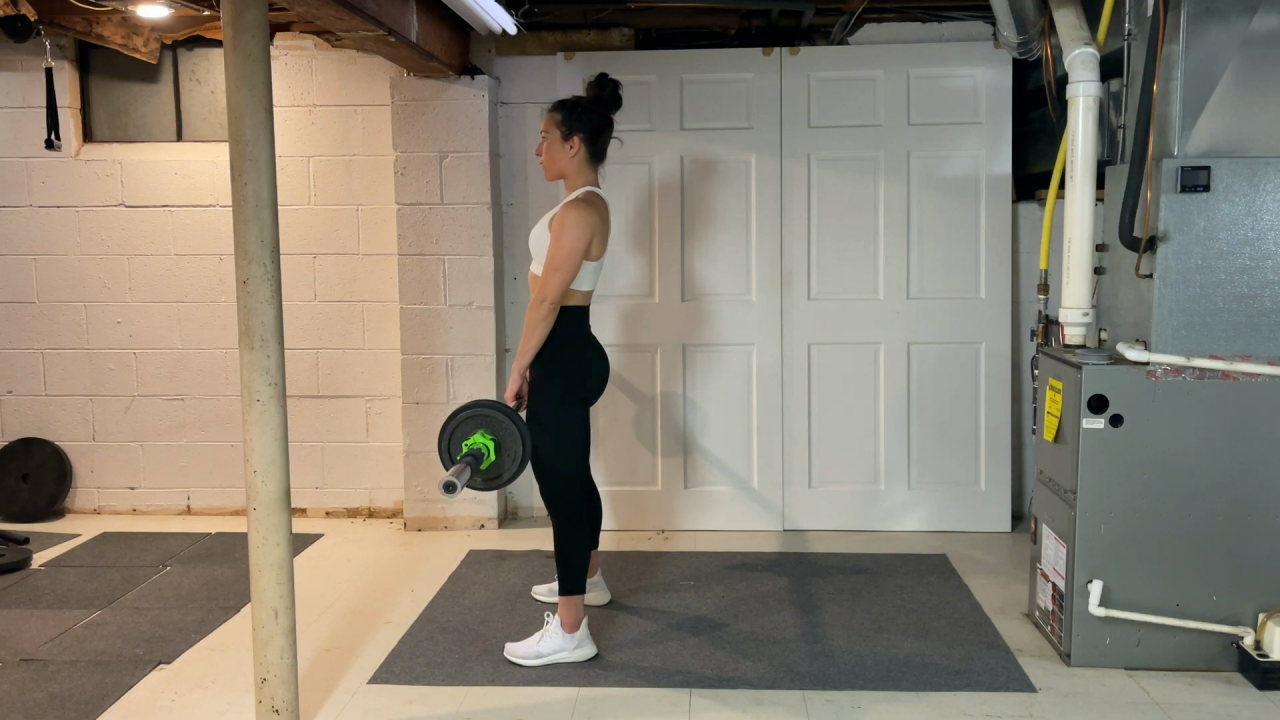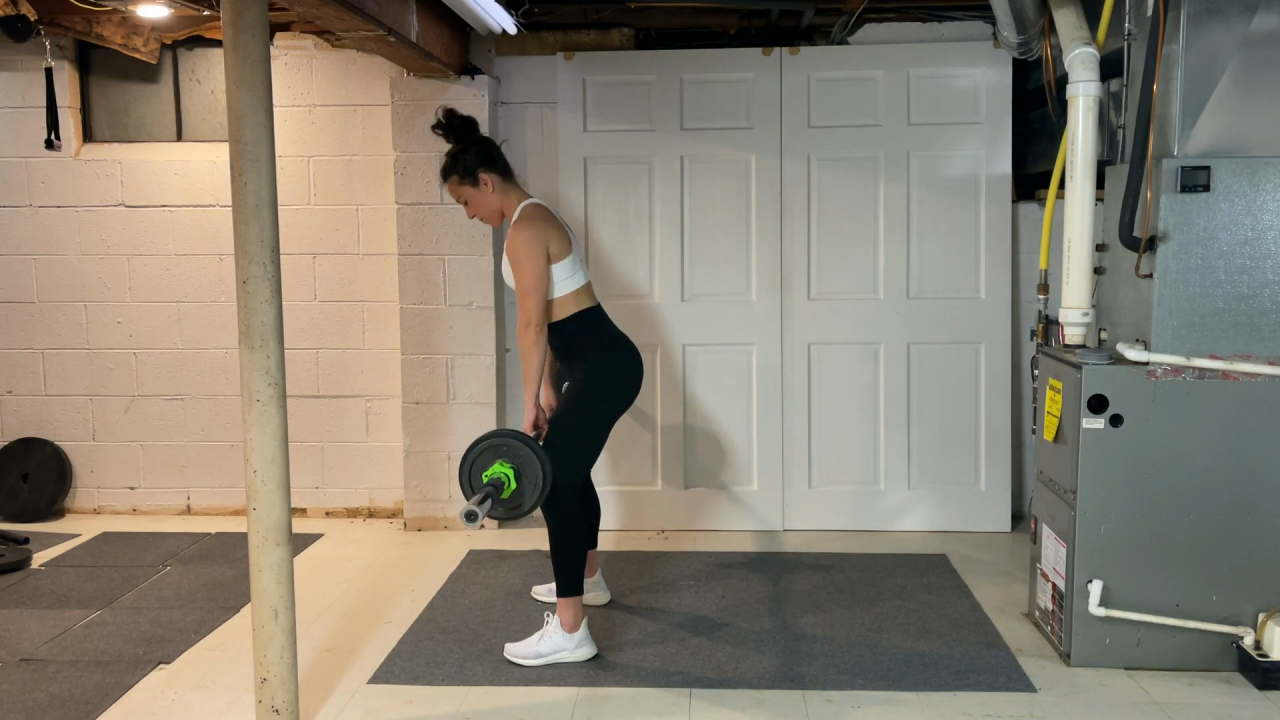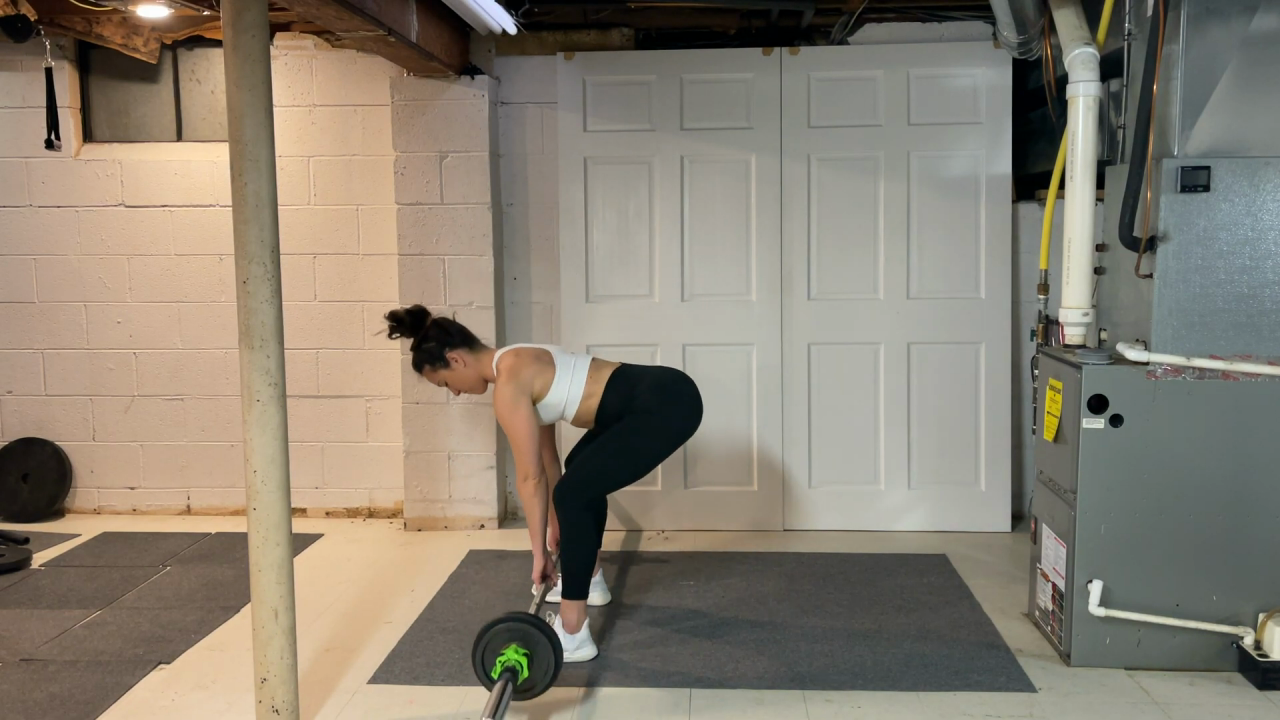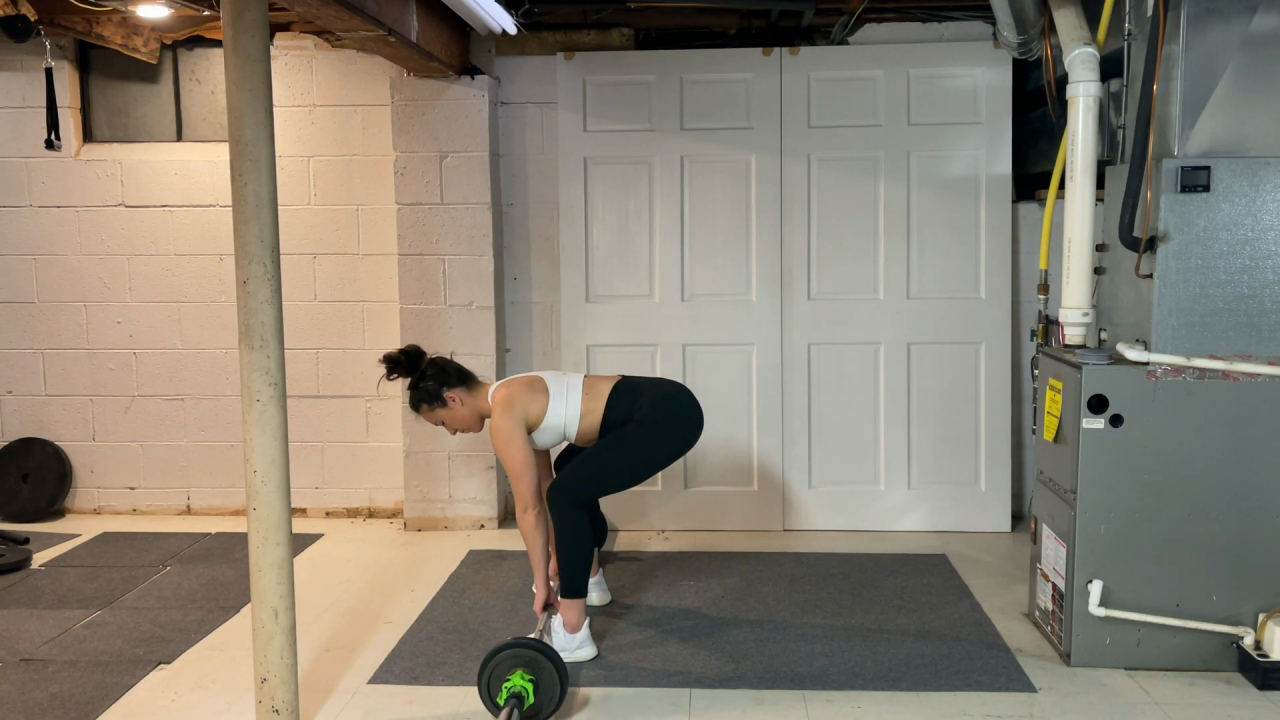
dt=1s
person 1, frame 1
left shoulder: (579, 210)
right shoulder: (583, 204)
left elbow: (547, 300)
left wrist: (517, 372)
right wrist: (533, 365)
left hip: (563, 361)
right hip: (569, 356)
left knee: (560, 487)
right knee: (572, 477)
left ankle: (570, 632)
right ankle: (587, 579)
person 1, frame 2
left shoulder: (524, 229)
right shoulder: (535, 218)
left elbow: (532, 324)
left wrist: (531, 402)
right wrist: (549, 389)
left hip: (602, 367)
right hip: (604, 361)
left knee: (555, 482)
right knee: (569, 470)
left ankle: (570, 633)
right ankle: (588, 579)
person 1, frame 3
left shoulder: (508, 383)
right shoulder: (518, 366)
left elbow: (530, 477)
right elbow: (546, 457)
left wrist: (539, 552)
right wrist: (555, 524)
left hip: (667, 405)
right hip: (663, 396)
left knee: (574, 492)
right knee: (582, 473)
left ankle: (573, 635)
right ankle: (589, 579)
person 1, frame 4
left shoulder: (504, 414)
right shoulder: (513, 399)
left elbow: (529, 507)
right elbow: (543, 483)
left wrist: (542, 583)
right wrist: (556, 554)
left hip: (667, 416)
right hip: (656, 407)
left knee: (567, 494)
right knee: (571, 473)
left ankle: (572, 636)
right ankle: (590, 580)
